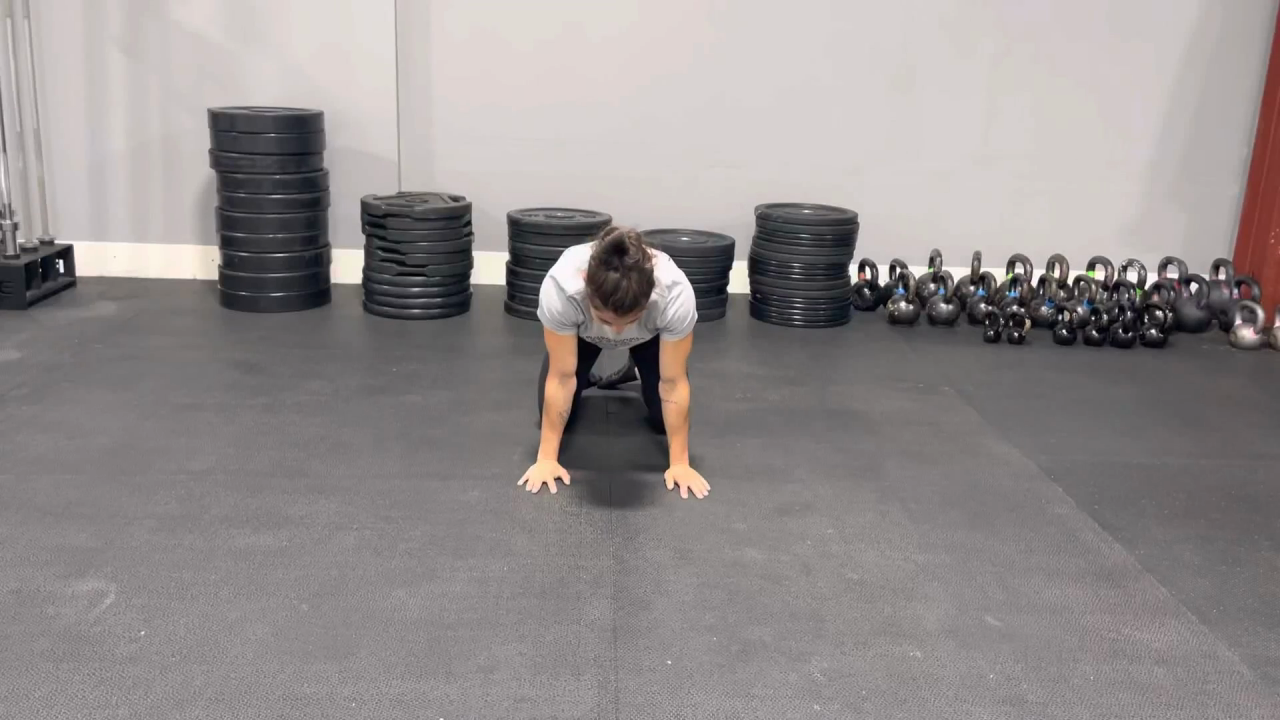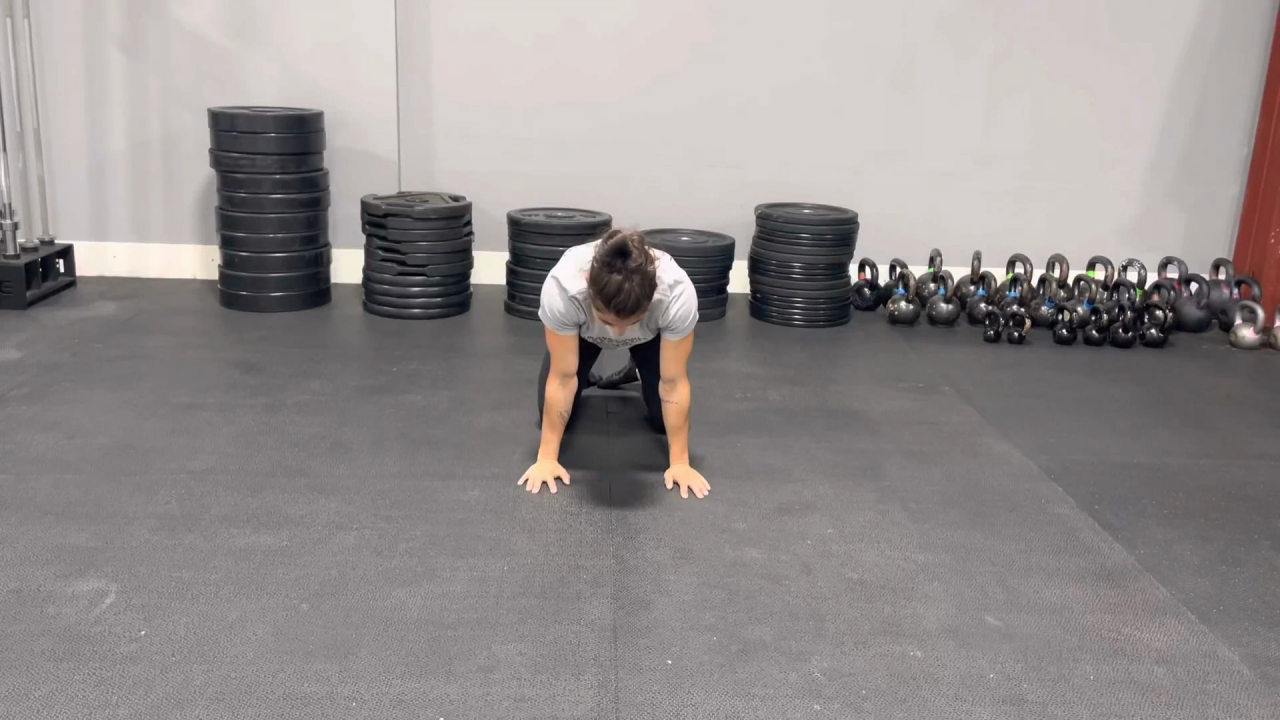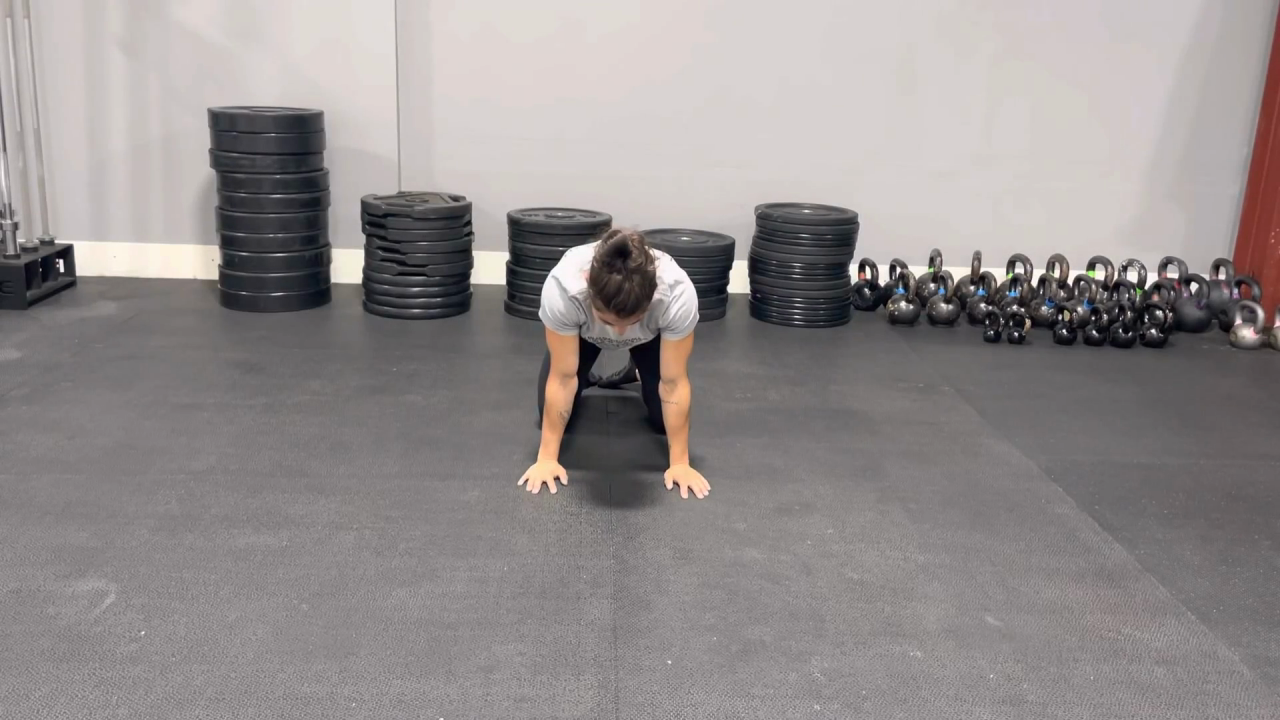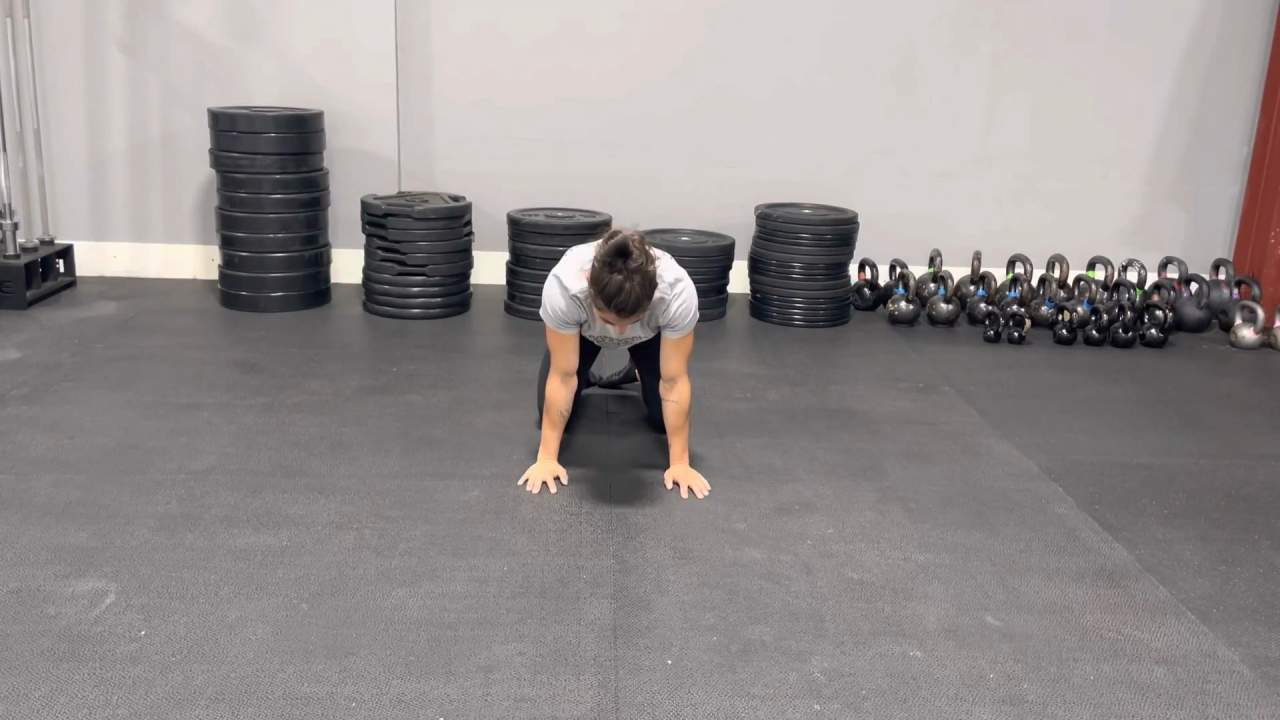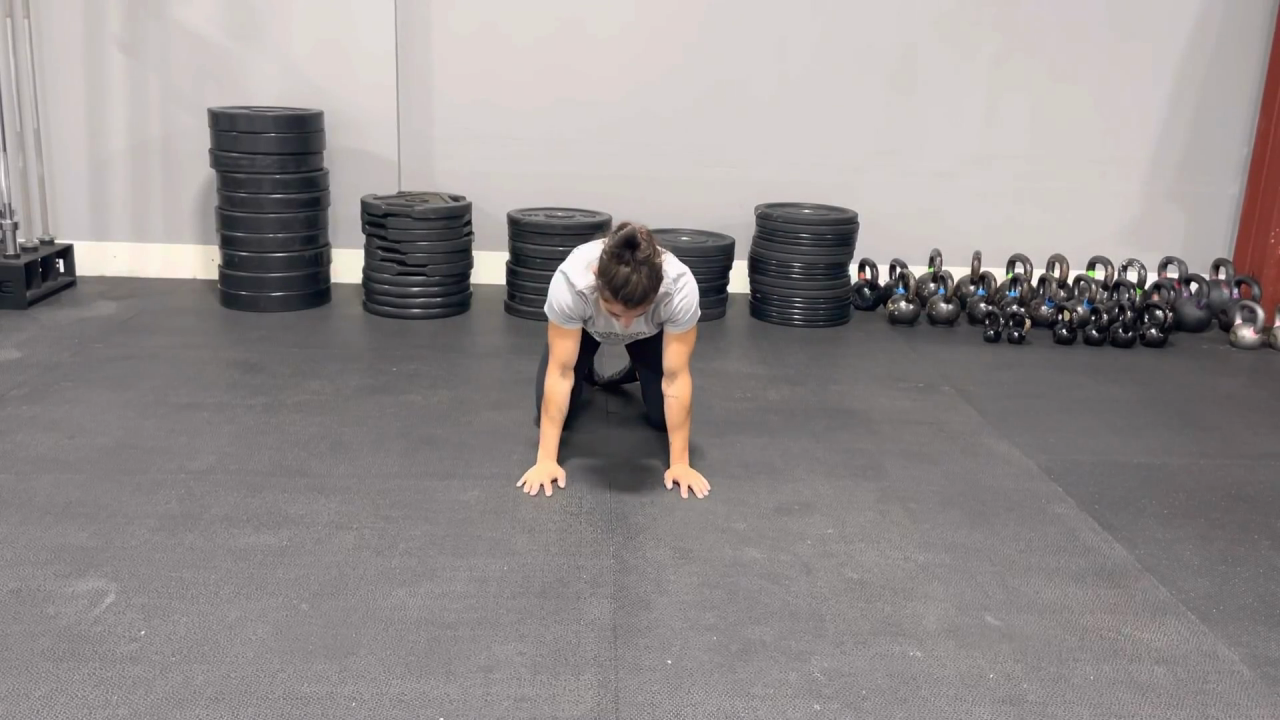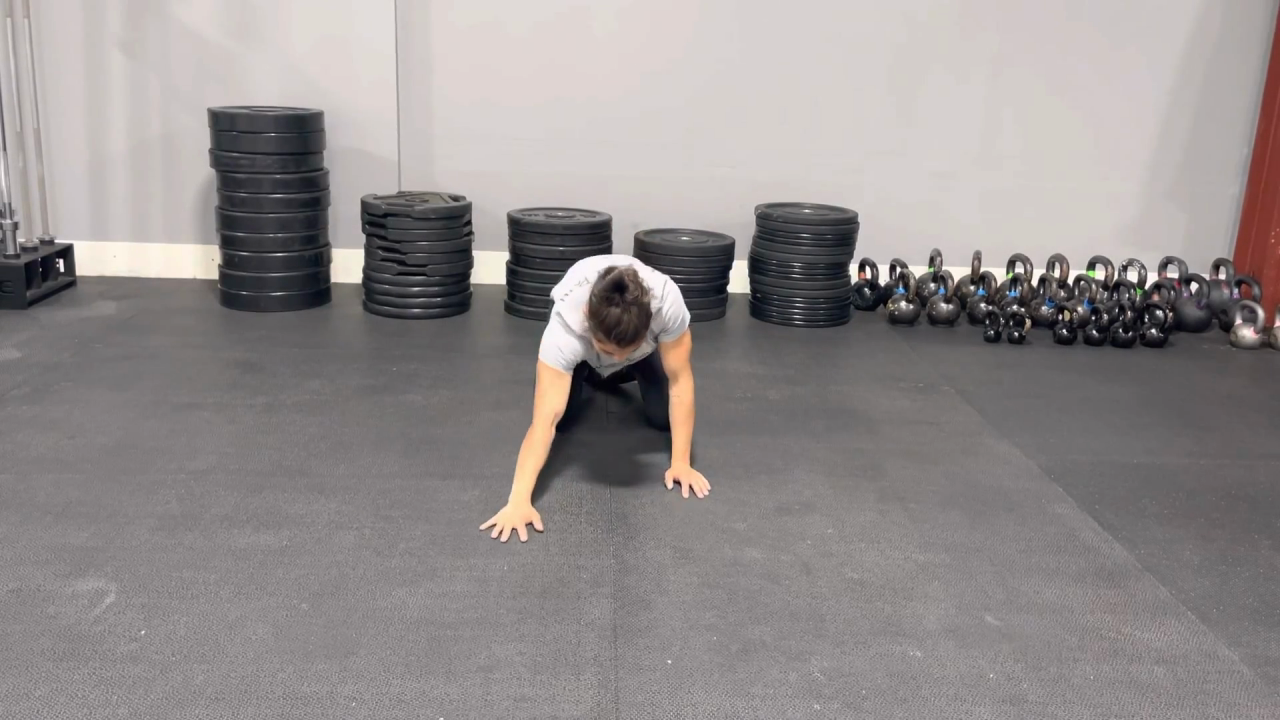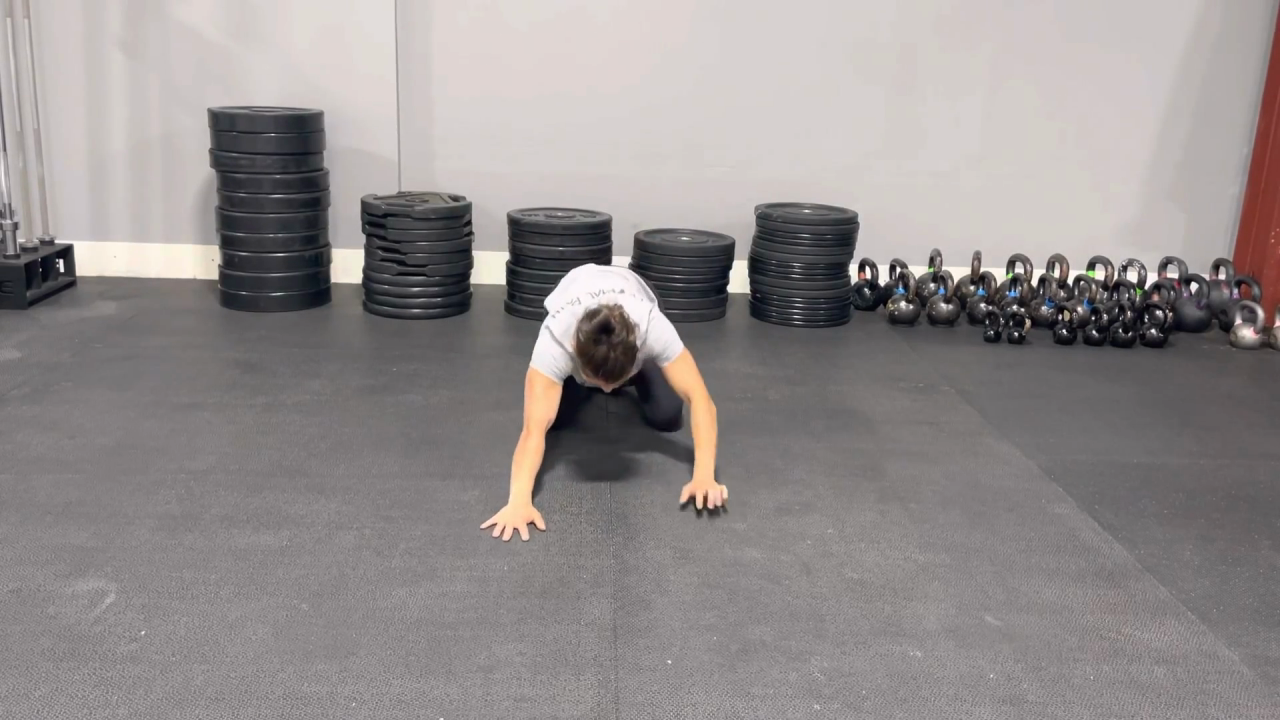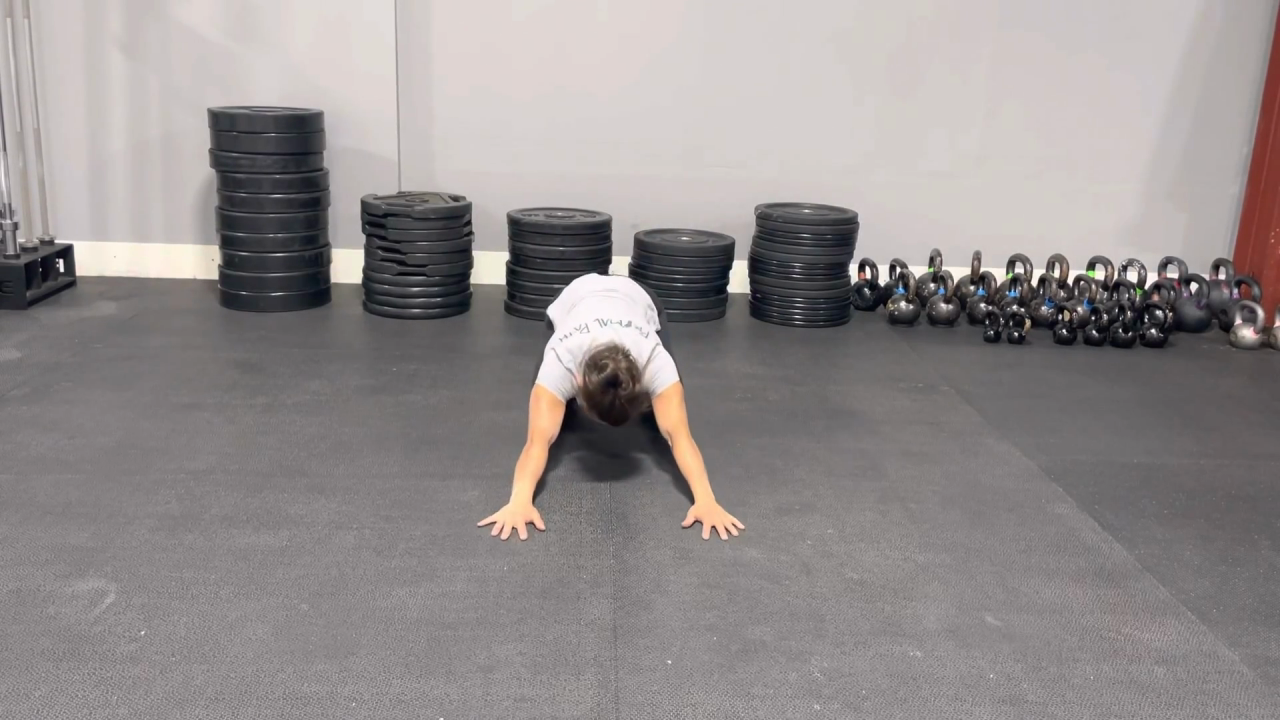
dt=0.4s
person 1, frame 1
left shoulder: (675, 292)
right shoulder: (560, 287)
left elbow: (673, 382)
right elbow: (561, 376)
left wrist: (680, 463)
right wrist: (546, 458)
right hip: (582, 332)
left knee: (664, 420)
right knee: (556, 414)
left ankle: (638, 371)
right ankle: (586, 379)
person 1, frame 2
left shoulder: (677, 292)
right shoulder: (562, 286)
left elbow: (673, 381)
right elbow: (563, 376)
left wrist: (680, 462)
right wrist: (547, 458)
right hip: (581, 331)
left knee: (663, 419)
right knee: (554, 414)
left ankle: (639, 372)
right ankle: (586, 379)
person 1, frame 3
left shoulder: (678, 293)
right shoulder: (562, 288)
left elbow: (674, 382)
right elbow: (562, 377)
left wrist: (680, 463)
right wrist: (547, 458)
right hip: (583, 331)
left knee: (664, 419)
right knee: (553, 414)
left ankle: (640, 372)
right ankle: (586, 379)
person 1, frame 4
left shoulder: (678, 291)
right shoulder: (563, 285)
left elbow: (674, 380)
right elbow: (563, 375)
left wrist: (679, 462)
right wrist: (547, 458)
right hip: (583, 330)
left knee: (662, 418)
right knee: (551, 411)
left ankle: (638, 371)
right ankle: (585, 378)
person 1, frame 5
left shoulder: (681, 287)
right shoulder: (569, 281)
left elbow: (676, 377)
right elbow: (560, 371)
left wrist: (679, 462)
right wrist: (546, 459)
right hip: (584, 326)
left knee: (662, 417)
right knee: (553, 412)
left ankle: (638, 371)
right ankle: (586, 373)
person 1, frame 6
left shoulder: (667, 300)
right shoulder: (566, 324)
left elbow: (679, 380)
right elbow: (545, 421)
left wrist: (681, 463)
right wrist: (518, 502)
left knee: (663, 417)
right knee: (562, 414)
left ankle: (634, 370)
right ankle: (584, 371)
person 1, frame 7
left shoulder: (652, 327)
right shoulder: (556, 339)
left elbow: (699, 400)
right elbow: (534, 429)
left wrist: (704, 476)
right wrist: (518, 501)
left knee: (666, 417)
right knee: (557, 417)
left ankle: (636, 378)
right ankle: (577, 380)
person 1, frame 8
left shoulder: (653, 359)
right shoulder: (562, 360)
left elbow: (678, 435)
right elbow: (538, 441)
left wrist: (706, 500)
right wrist: (519, 502)
left knee: (665, 413)
right knee: (551, 413)
